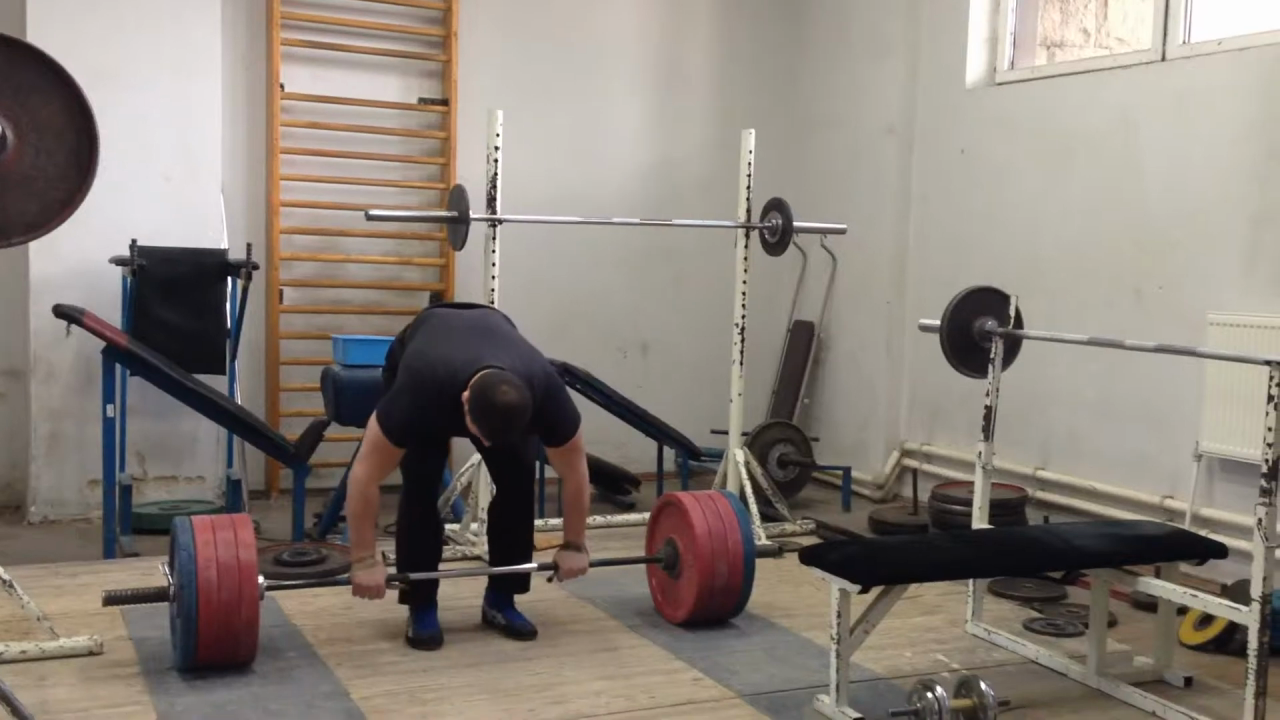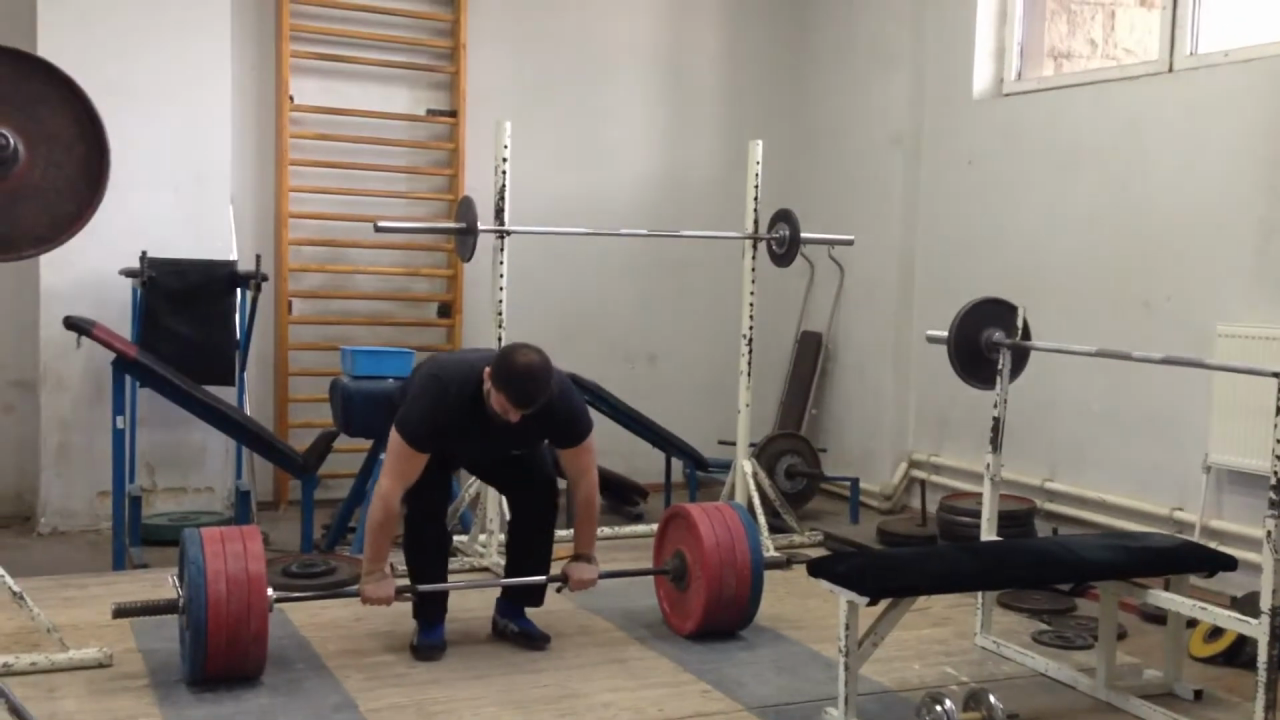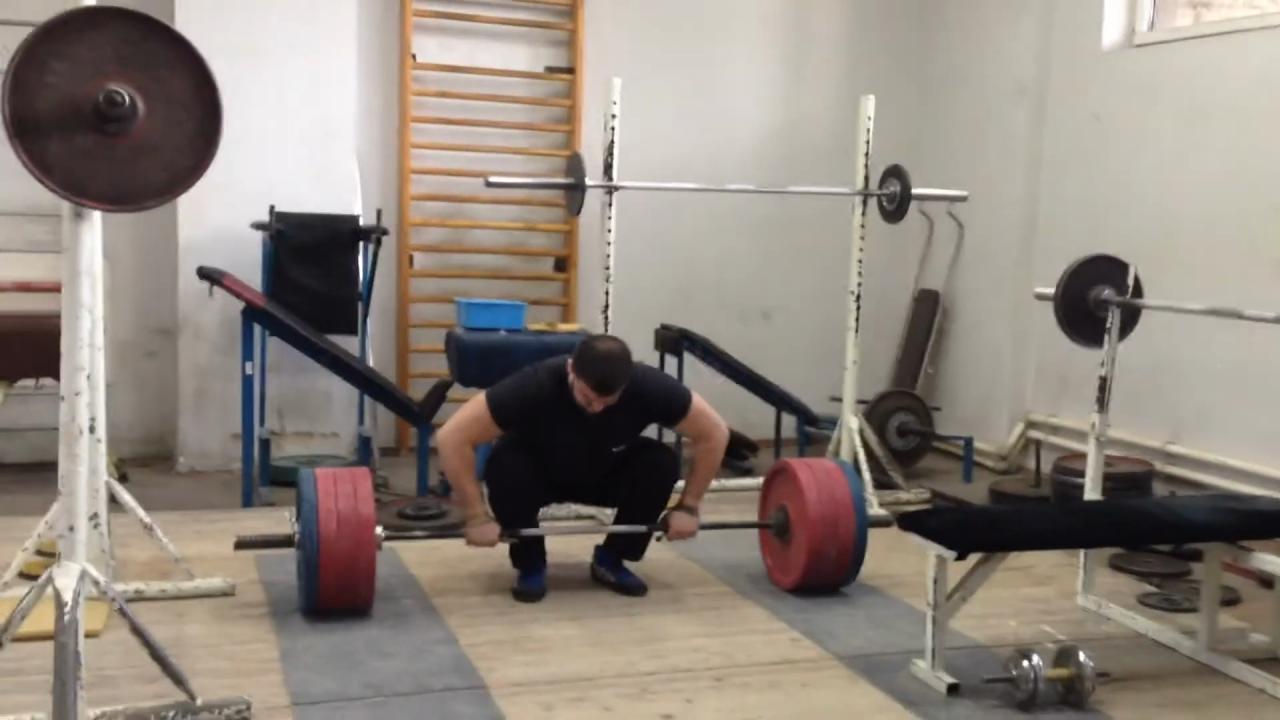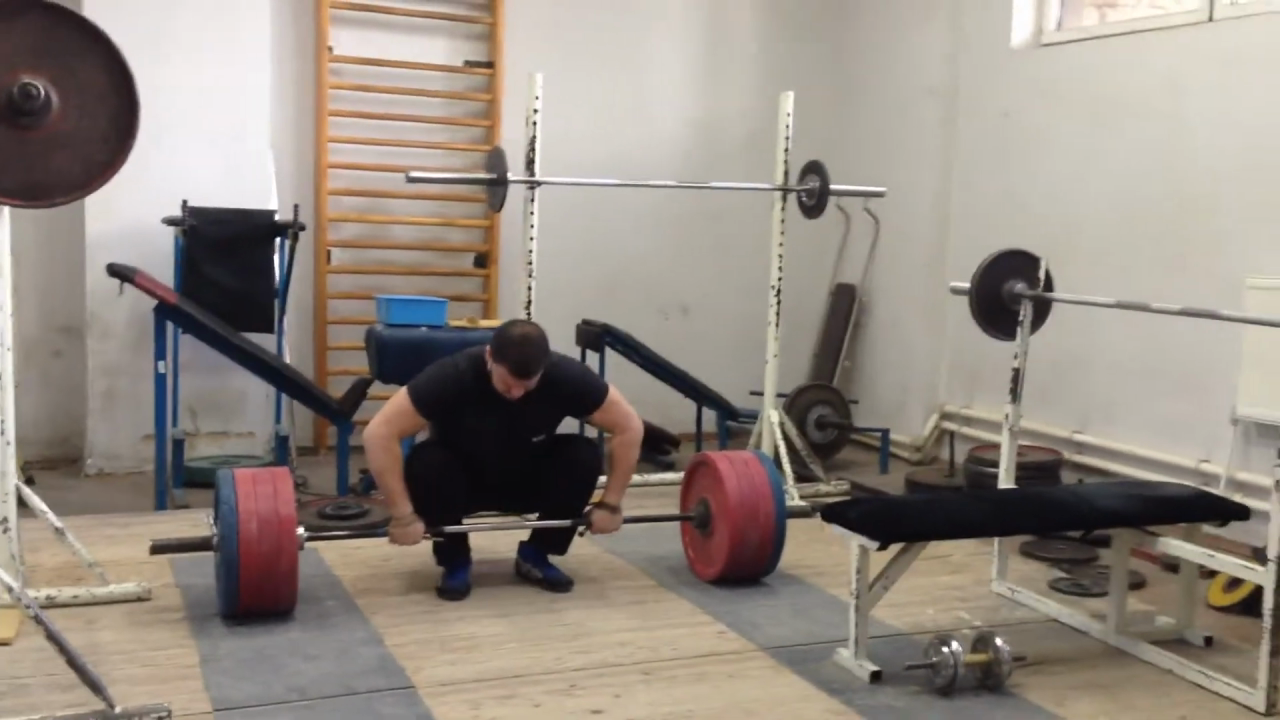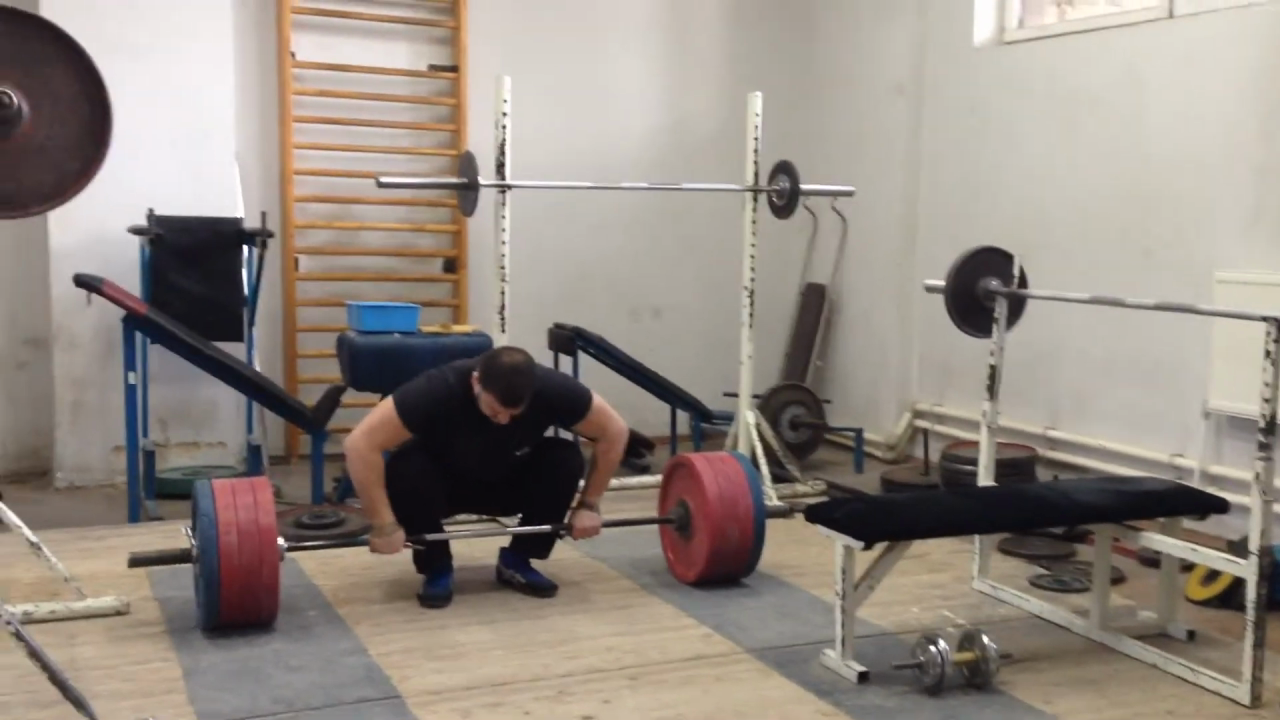
dt=1s
person 1, frame 1
left shoulder: (545, 393)
right shoulder: (419, 390)
left elbow: (574, 473)
right elbow: (364, 475)
left wrist: (574, 545)
right wrist: (364, 560)
left knee: (518, 477)
right knee: (422, 482)
left ankle: (500, 599)
right ankle: (421, 607)
person 1, frame 2
left shoulder: (562, 398)
right shoulder: (439, 390)
left elbow: (584, 480)
right elbow: (392, 486)
left wrist: (584, 556)
right wrist: (375, 571)
right hip: (435, 432)
left knee: (539, 495)
right knee: (426, 503)
left ankle: (511, 610)
right ankle: (429, 619)
person 1, frame 3
left shoulder: (649, 387)
right shoulder: (535, 386)
left elbow: (715, 433)
right elbow: (451, 437)
left wrist: (688, 506)
right wrist: (477, 517)
left hip: (604, 476)
right hip: (539, 475)
left knee: (662, 463)
right knee: (506, 468)
left ankle: (610, 559)
right ankle: (530, 565)
person 1, frame 4
left shoulder: (566, 376)
right shoulder: (454, 375)
left elbow: (629, 427)
right elbow: (379, 433)
left wrist: (610, 504)
right wrist: (403, 515)
left hip: (527, 483)
right hip: (463, 483)
left knee: (585, 456)
right knee: (425, 464)
left ankle: (535, 555)
right ankle: (455, 561)
person 1, frame 5
left shoulder: (552, 389)
right shoulder: (439, 389)
left elbow: (614, 431)
right elbow: (360, 443)
left wrist: (589, 505)
right wrist: (384, 525)
left hip: (507, 484)
right hip: (443, 486)
left knee: (566, 460)
right knee: (405, 470)
left ankle: (516, 561)
right ankle: (436, 569)
